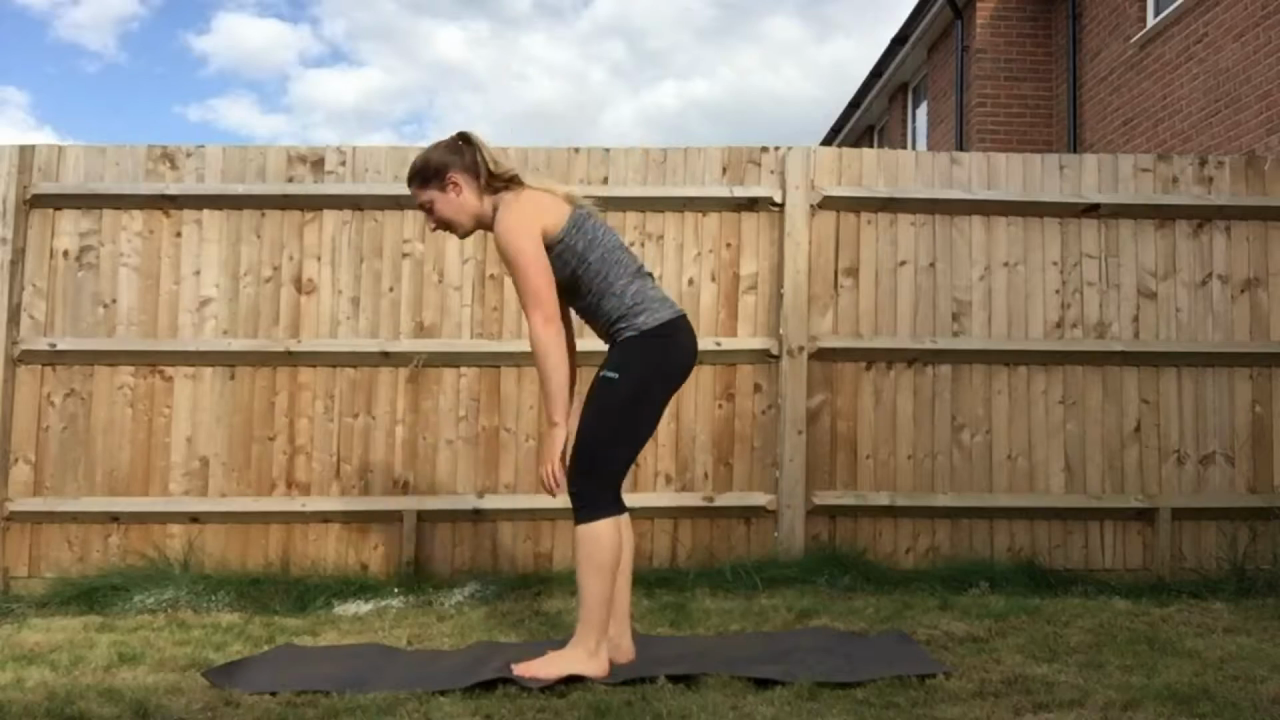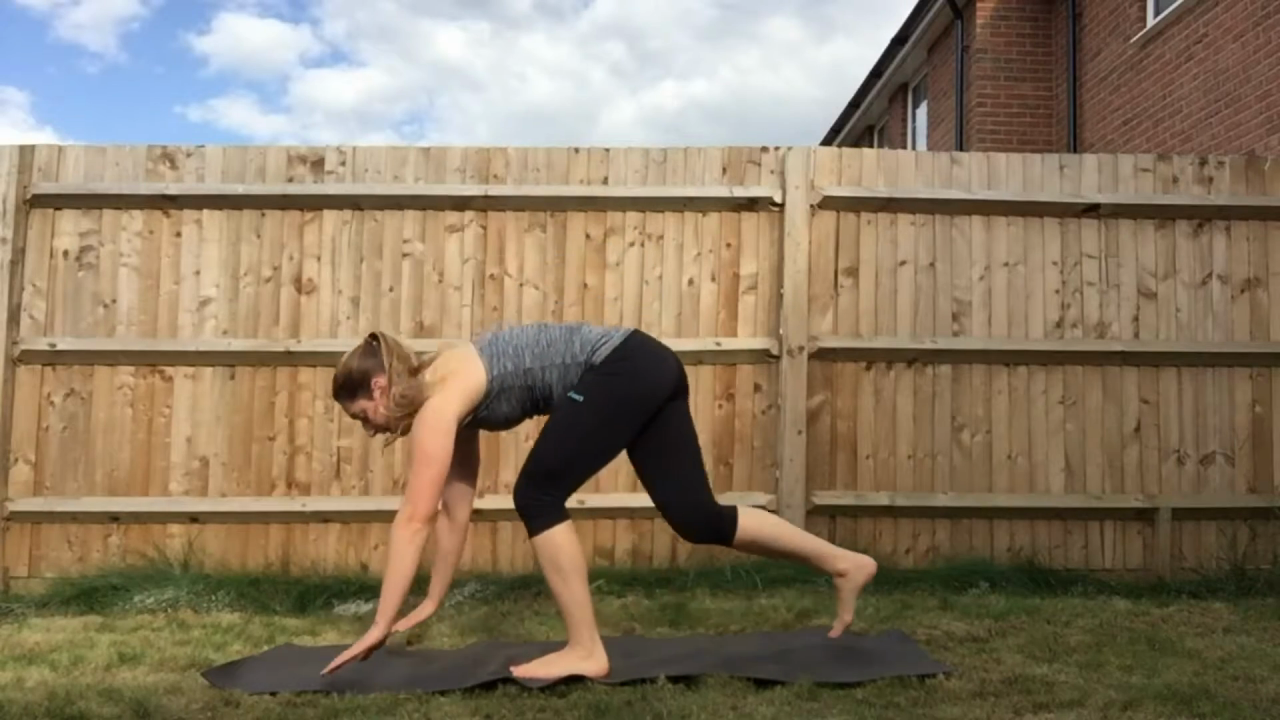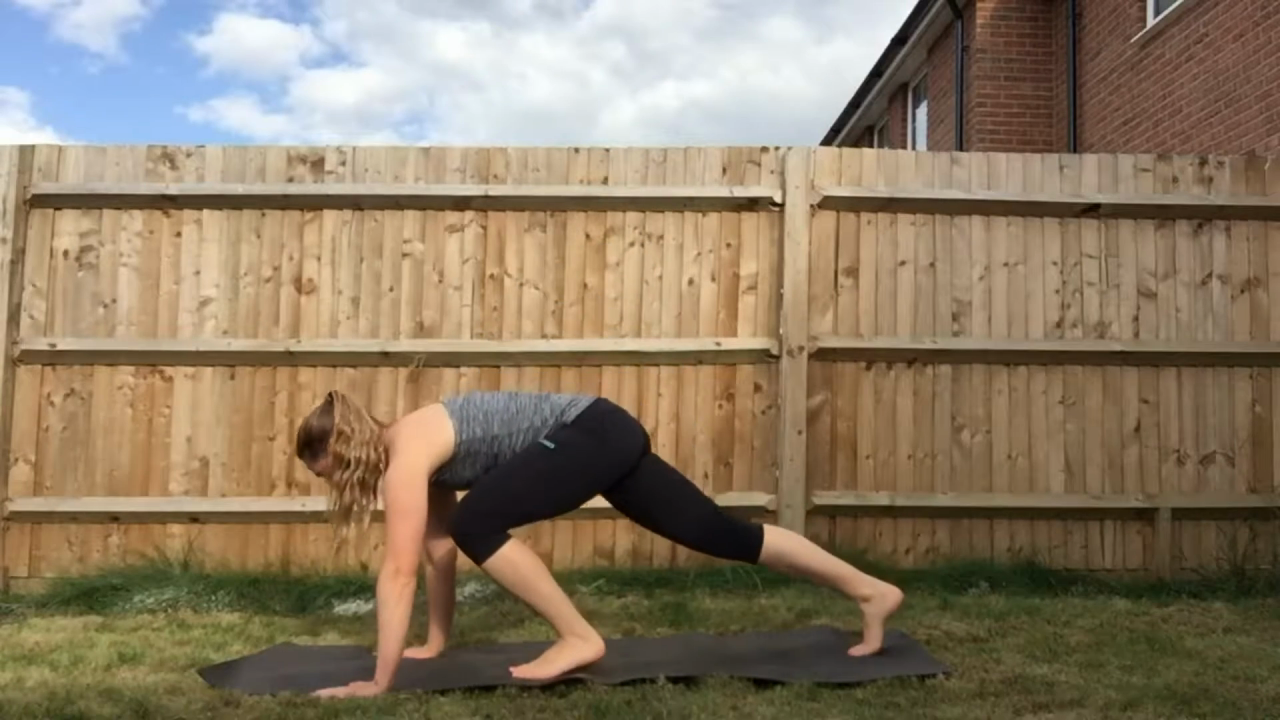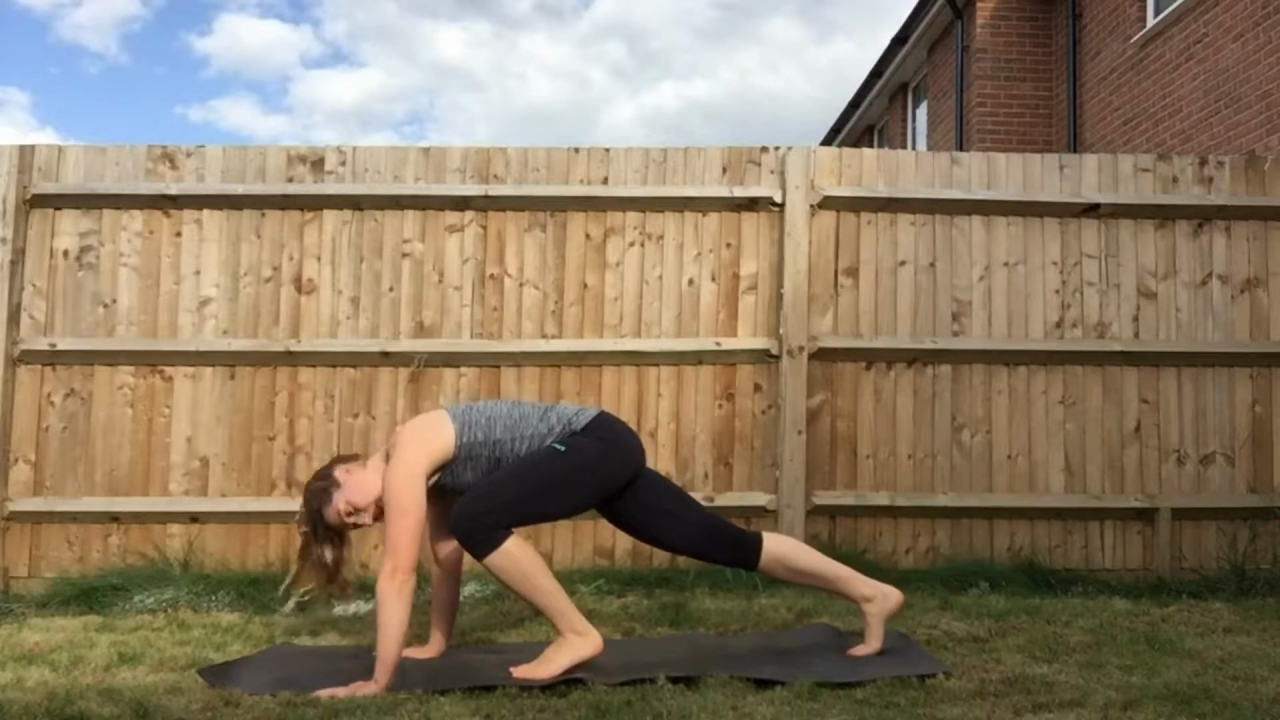
dt=0.5s
person 1, frame 1
left shoulder: (513, 217)
right shoulder: (524, 209)
left elbow: (546, 328)
right elbow: (556, 330)
left wrist: (558, 424)
right wrist: (559, 422)
left hip: (649, 339)
right hip: (658, 337)
left knee: (590, 479)
right knee: (600, 482)
left ankle: (589, 648)
right ankle: (612, 637)
person 1, frame 2
left shoulder: (436, 398)
right shoulder: (454, 390)
left elbow: (415, 517)
right elbow: (457, 505)
left wrist: (380, 626)
right wrist: (433, 599)
left hip: (621, 370)
right hip: (652, 369)
left knee: (537, 494)
right knee: (695, 516)
left ankle: (586, 651)
right ankle: (841, 564)
person 1, frame 3
left shoulder: (404, 455)
right shoulder: (419, 450)
left elbow: (398, 573)
right elbow: (440, 550)
left wrist: (379, 680)
right wrist: (434, 643)
left hip: (591, 433)
right hip: (607, 435)
left knee: (478, 523)
right knee: (719, 532)
left ankle: (578, 638)
right ankle: (871, 592)
person 1, frame 4
left shoulder: (404, 459)
right shoulder: (428, 472)
left elbow: (397, 574)
right elbow: (446, 554)
left wrist: (379, 680)
right wrist: (434, 644)
left hip: (595, 441)
right hip: (601, 451)
left knee: (479, 519)
right knee: (719, 540)
left ankle: (575, 634)
right ankle: (871, 594)
